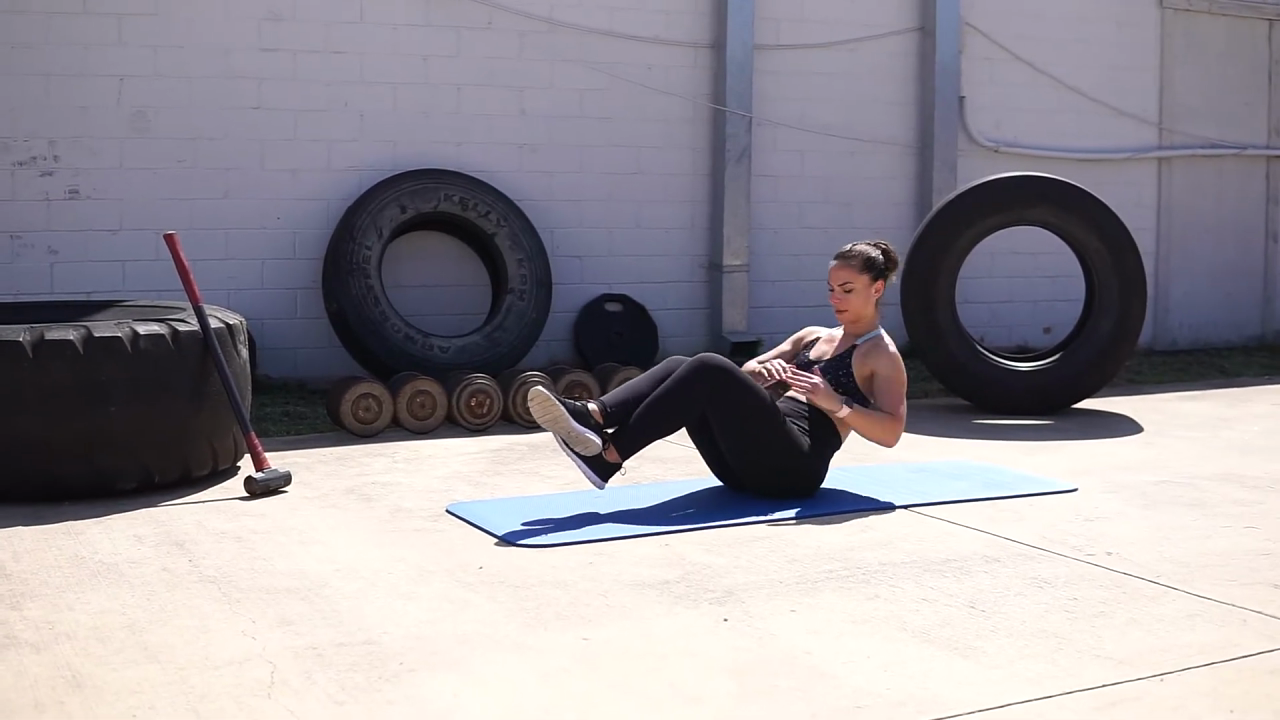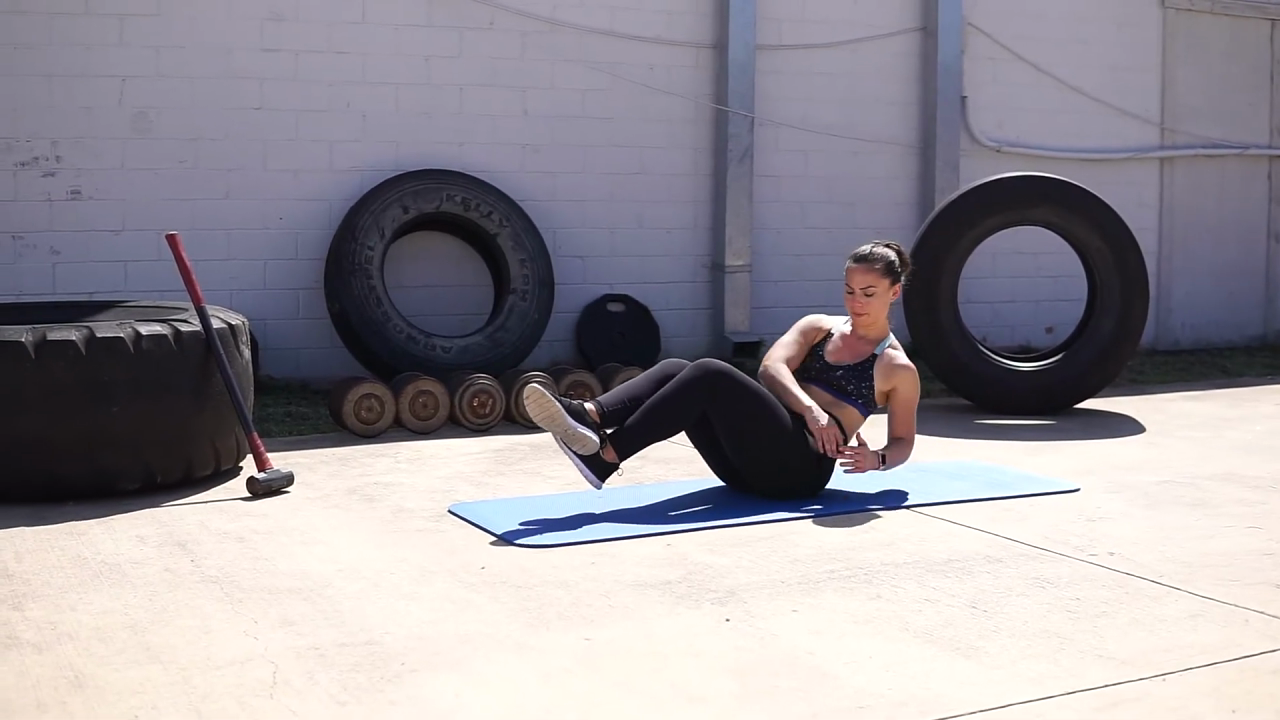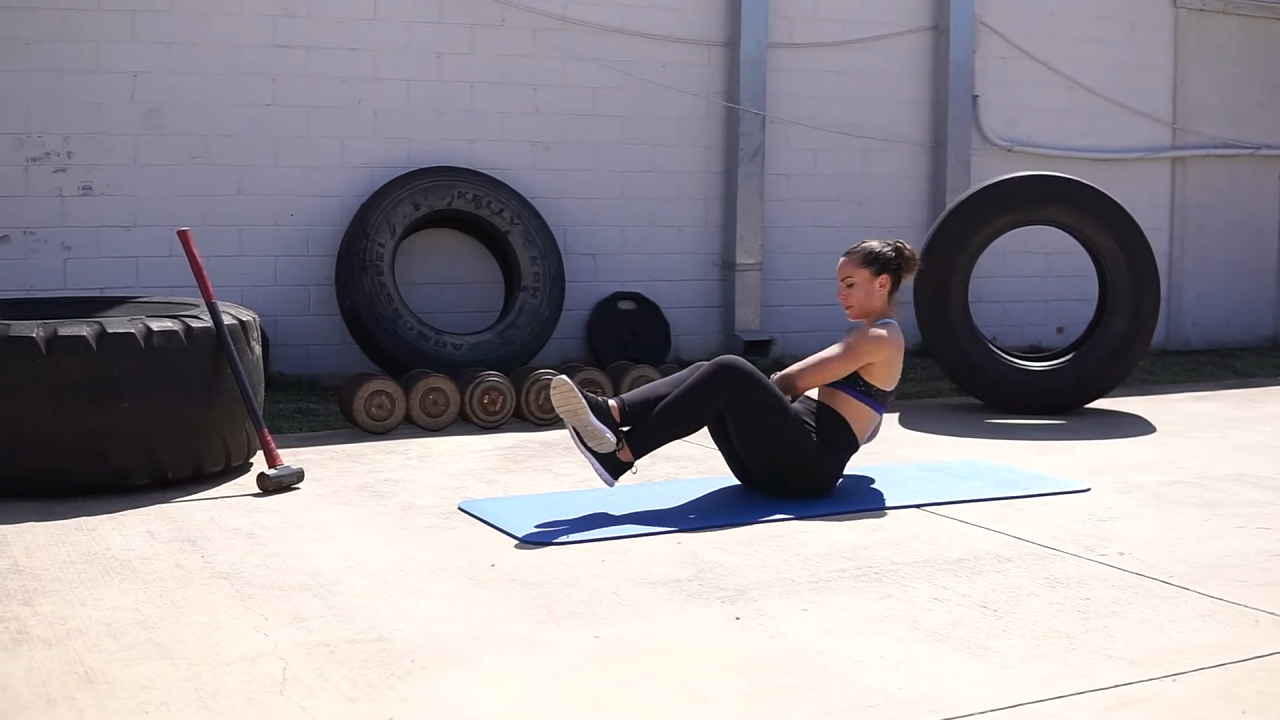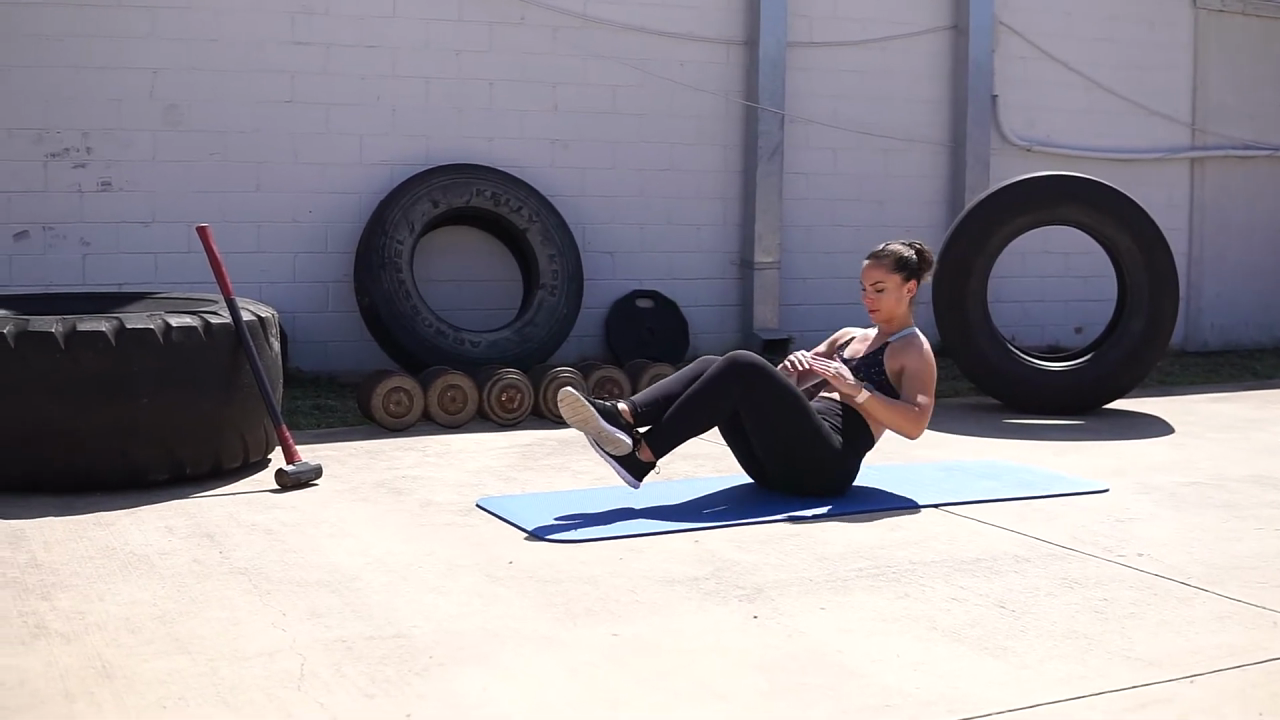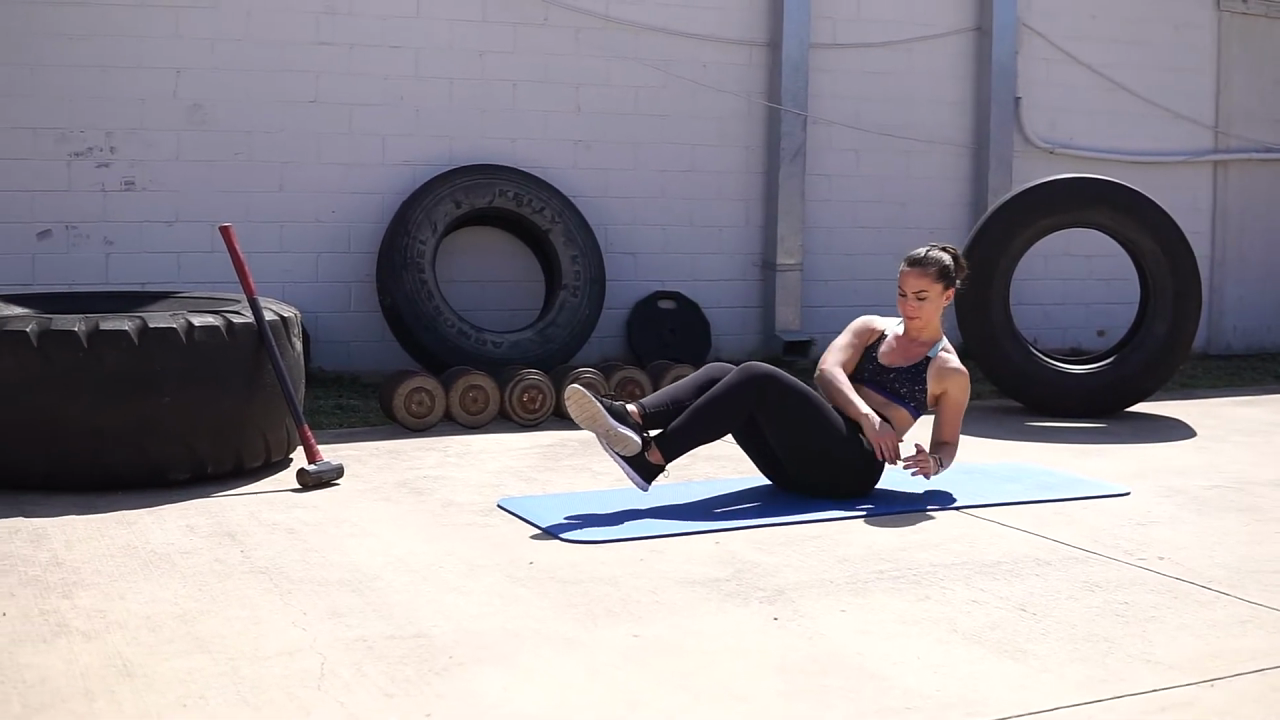
dt=0.4s
person 1, frame 1
left shoulder: (882, 355)
right shoulder: (815, 337)
left elbow: (891, 430)
right elbow: (747, 373)
left wrist: (835, 404)
right wrist: (763, 371)
left hip: (793, 464)
right hip: (749, 462)
left knee: (708, 368)
right knee: (678, 367)
left ankle: (609, 455)
right ankle: (589, 416)
person 1, frame 2
left shoulder: (898, 368)
right shoulder: (820, 327)
left elbow: (903, 441)
right elbow: (774, 365)
left wrist: (876, 460)
right wrist: (812, 412)
left hip: (798, 465)
right hip: (753, 463)
left knee: (710, 375)
right knee: (675, 369)
left ankle: (607, 454)
right ankle: (588, 415)
person 1, frame 3
left shoulder: (878, 339)
right shoulder: (872, 340)
left elbow: (799, 380)
left wrist: (756, 390)
left hip: (808, 467)
right hip: (779, 462)
left knee: (729, 371)
right knee: (705, 373)
left ankle: (621, 452)
right ankle: (609, 412)
person 1, frame 4
left shoulder: (915, 353)
right shoulder: (851, 337)
left elbow: (914, 423)
right elbow: (796, 365)
left wrist: (858, 391)
right wrist: (796, 371)
left hip: (825, 463)
right hip: (781, 462)
left knee: (741, 365)
right knee: (709, 367)
left ankle: (642, 454)
right ankle: (619, 415)
person 1, frame 5
left shoulder: (950, 372)
right shoulder: (873, 328)
left elbow: (946, 447)
right elbow: (829, 370)
left wrist: (930, 462)
right wrist: (869, 417)
left hip: (849, 465)
right hip: (804, 464)
left knee: (757, 379)
right knee: (720, 374)
left ankle: (652, 456)
right ankle: (629, 416)
